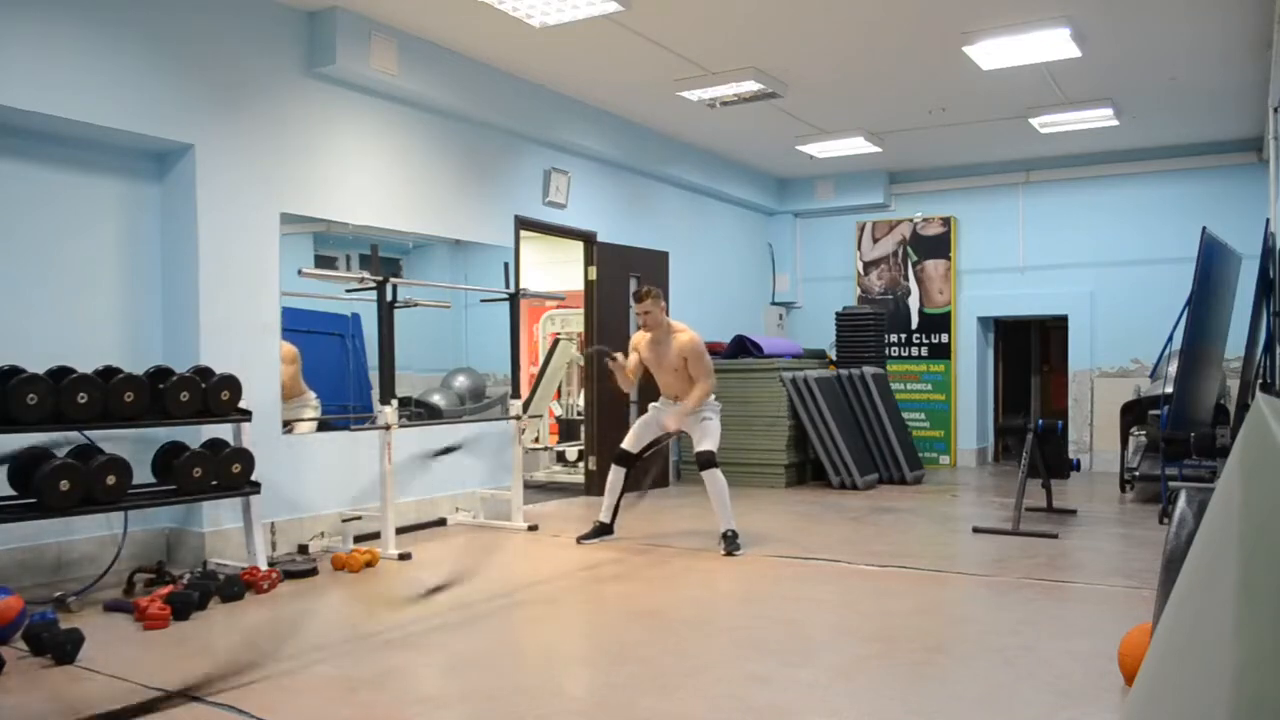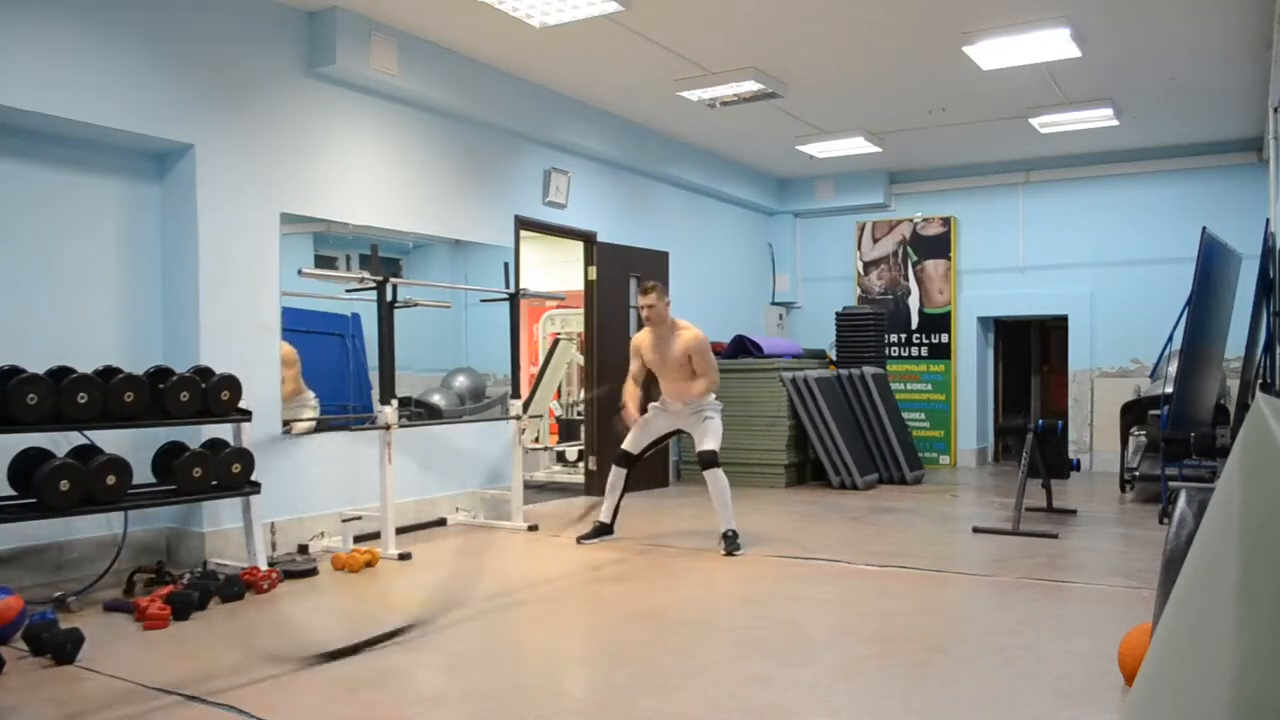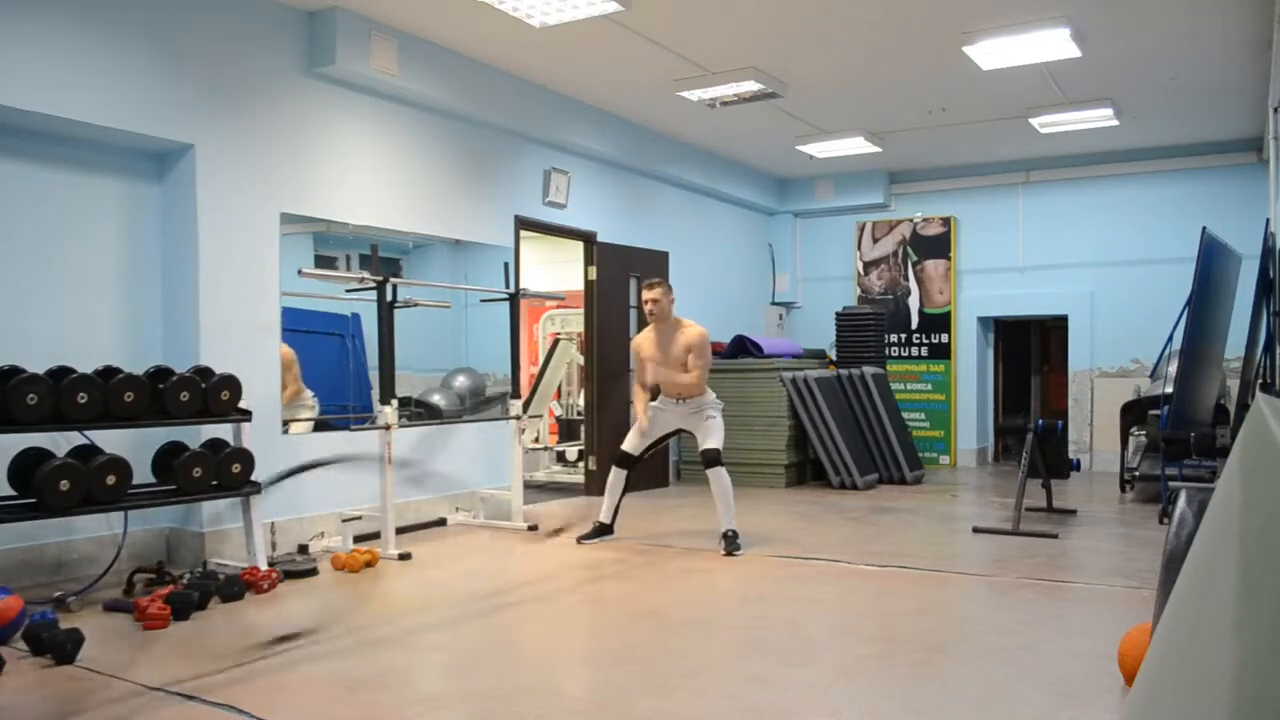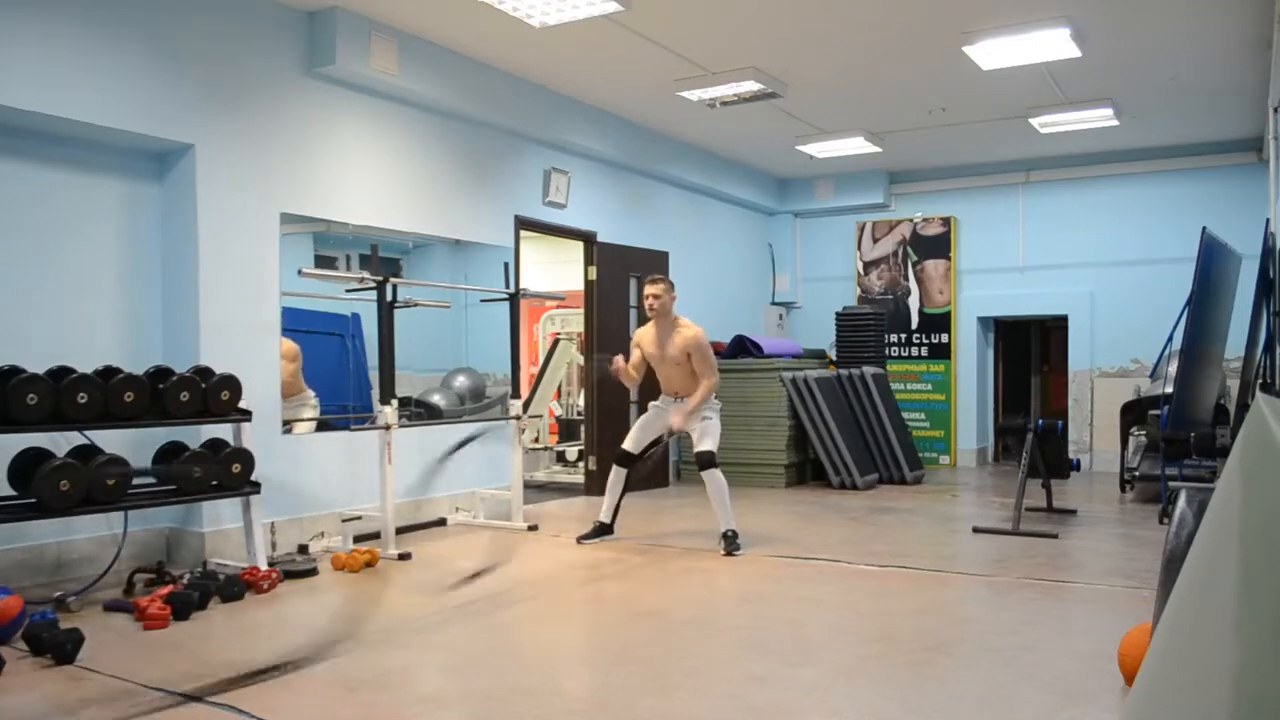
dt=0.2s
person 1, frame 1
left shoulder: (687, 340)
right shoulder: (638, 341)
left elbow: (707, 383)
right elbow: (628, 386)
left wrist: (680, 416)
right wrist: (620, 370)
left hip: (699, 409)
right hip: (664, 406)
left knee: (706, 462)
right knee: (621, 457)
left ankle: (729, 532)
right ankle: (605, 523)
person 1, frame 2
left shoulder: (692, 338)
right shoulder: (639, 341)
left elbow: (711, 379)
right elbow: (633, 383)
left wrist: (681, 395)
right wrist: (631, 406)
left hip: (700, 409)
right hip: (664, 408)
left knee: (708, 462)
right knee: (621, 458)
left ankle: (729, 532)
right ankle: (605, 523)
person 1, frame 3
left shoulder: (695, 335)
right shoulder: (641, 341)
left elbow: (698, 379)
right elbow: (639, 385)
left wrist: (663, 376)
right wrist: (641, 417)
left hip: (701, 407)
right hip: (665, 406)
left knee: (712, 460)
right knee: (622, 459)
left ankle: (729, 532)
right ankle: (605, 523)
person 1, frame 4
left shoulder: (692, 336)
right shoulder: (641, 336)
left elbow: (711, 379)
right elbow: (633, 381)
left wrist: (685, 415)
right wrist: (622, 370)
left hip: (699, 407)
right hip: (664, 405)
left knee: (706, 462)
right knee: (622, 457)
left ankle: (729, 532)
right ankle: (605, 523)
